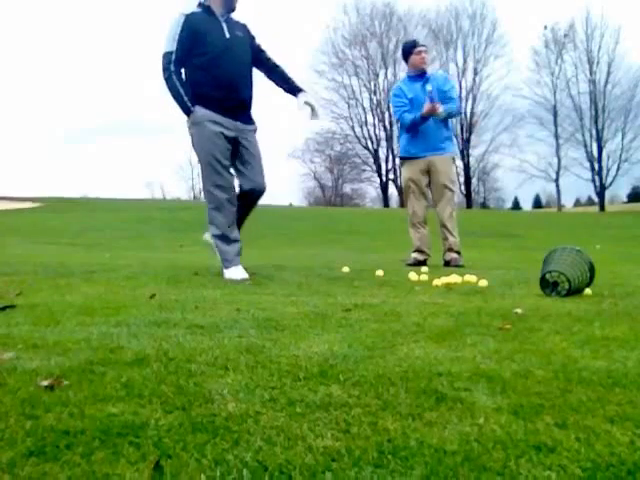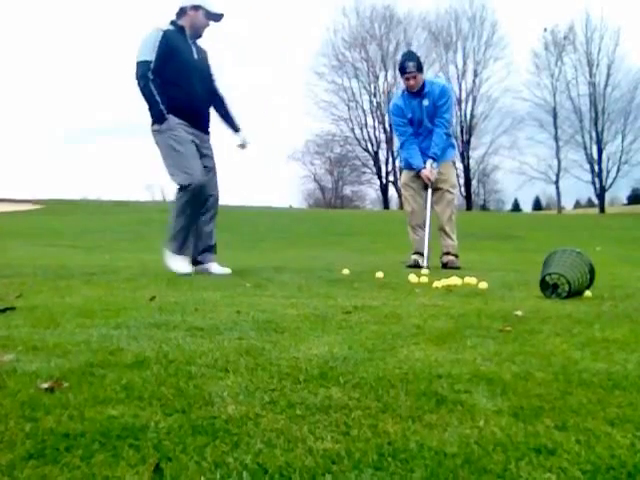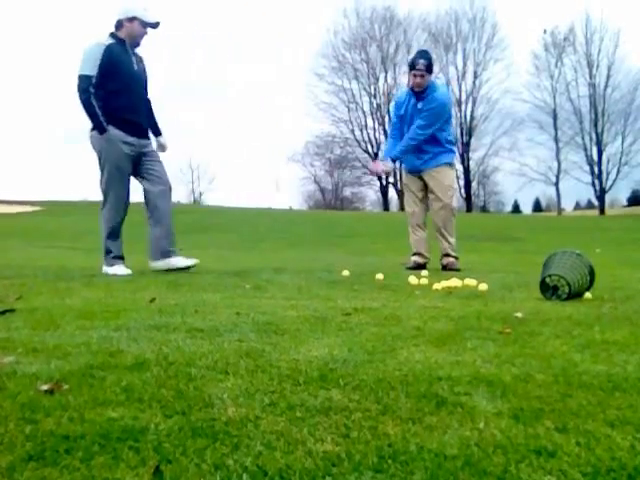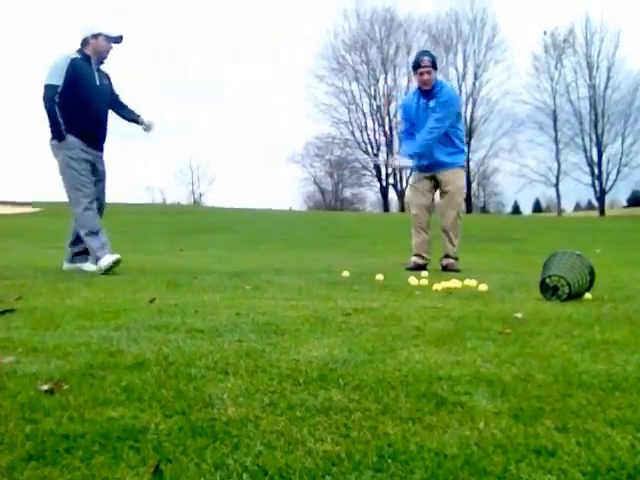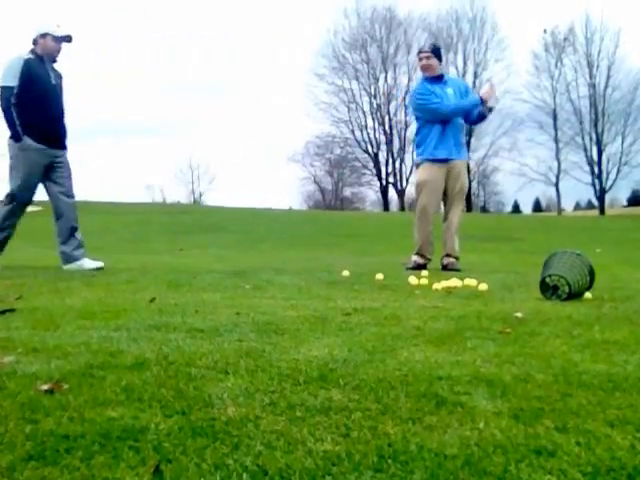
dt=0.5s
person 1, frame 1
left shoulder: (241, 30)
left elbow: (265, 62)
right elbow: (171, 68)
left wrist: (298, 92)
right wrist: (190, 108)
left hip: (243, 121)
right hip: (210, 120)
left knee: (254, 186)
right knee: (220, 190)
left ankle: (221, 234)
right ankle: (231, 261)
person 1, frame 2
left shoulder: (200, 52)
right shoulder: (161, 37)
left elbow: (212, 93)
right elbow: (145, 76)
left wrist: (236, 128)
right wrist: (162, 117)
left hip: (200, 131)
right hip: (173, 127)
left knee: (209, 194)
right knee: (193, 182)
left ankle: (204, 259)
right ankle: (176, 249)
person 1, frame 3
left shoulder: (137, 59)
right shoulder: (102, 51)
right elbow: (86, 89)
left wrist: (157, 133)
right wrist: (103, 128)
left hip: (142, 140)
right hip: (115, 139)
left knee: (161, 190)
right knee: (116, 199)
left ankle: (164, 254)
right ankle: (112, 259)
person 1, frame 4
left shoulder: (103, 77)
right shoulder: (68, 63)
left elbow: (117, 104)
right elbow: (51, 98)
left wrist: (139, 119)
right wrist: (62, 136)
left hip: (95, 149)
right hip: (72, 145)
left knee: (95, 203)
right knee: (83, 200)
left ankle: (76, 257)
right ankle: (101, 254)
person 1, frame 5
left shoulder: (55, 75)
right shoulder: (22, 64)
left wrist: (59, 144)
right wrist: (20, 137)
left hip: (56, 150)
right hip: (29, 147)
left knee: (65, 203)
left ankle: (74, 257)
person 2, frame 1
left shoulder: (442, 80)
right shoulder: (399, 90)
left elbow: (454, 106)
right elbow: (403, 117)
left wrist: (441, 110)
right wrist: (422, 114)
left hip: (441, 152)
right hip: (412, 154)
left knee: (446, 204)
right knee: (415, 207)
left ankle: (452, 252)
right ankle: (420, 252)
person 2, frame 2
left shoulder: (442, 90)
right shoulder: (397, 104)
left elbow: (442, 127)
right elbow: (406, 139)
left wrist: (432, 159)
right wrist: (420, 166)
left hip: (441, 159)
right hip: (412, 164)
left knee: (446, 208)
right knee: (414, 211)
left ankle: (449, 254)
right ankle: (419, 254)
person 2, frame 3
left shoulder: (440, 98)
right shoulder: (401, 99)
left elbow: (418, 133)
right elbow: (395, 133)
left wrist: (390, 158)
right wrist: (385, 159)
left hip: (439, 161)
right hip: (412, 164)
left knee: (444, 209)
right knee: (414, 212)
left ankle: (449, 256)
right ankle: (419, 256)
person 2, frame 4
left shoulder: (449, 95)
right shoulder: (408, 102)
left elbow: (434, 129)
right elbow: (408, 134)
left wrist: (409, 154)
right wrist: (405, 155)
left hip: (451, 163)
right hip: (422, 165)
left knee: (451, 212)
right knee: (418, 210)
left ankle: (450, 257)
right ankle: (420, 256)
person 2, frame 5
left shoulder: (459, 86)
right shoulder: (420, 91)
left elbow: (472, 118)
right elbow: (445, 111)
left wrist: (484, 107)
right wrist: (478, 100)
left hip: (457, 157)
right hip: (430, 158)
left knee: (454, 209)
right knee: (425, 208)
left ankle: (450, 256)
right ankle: (421, 256)
